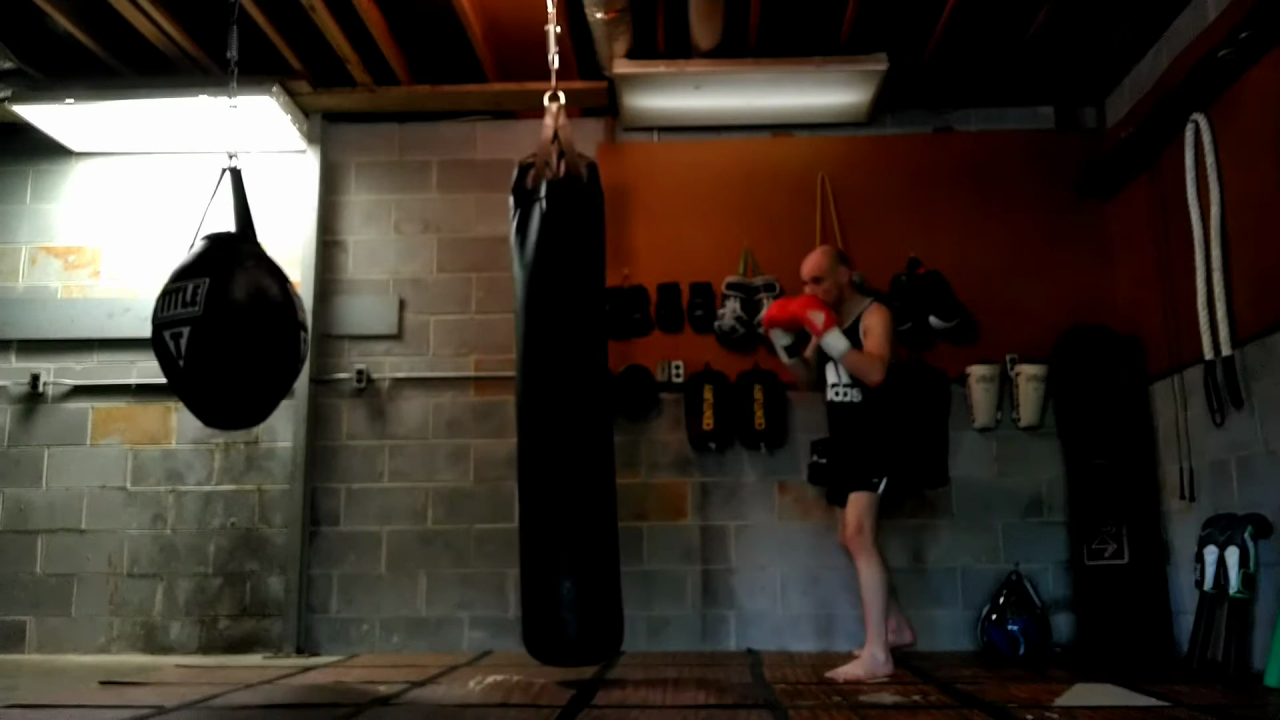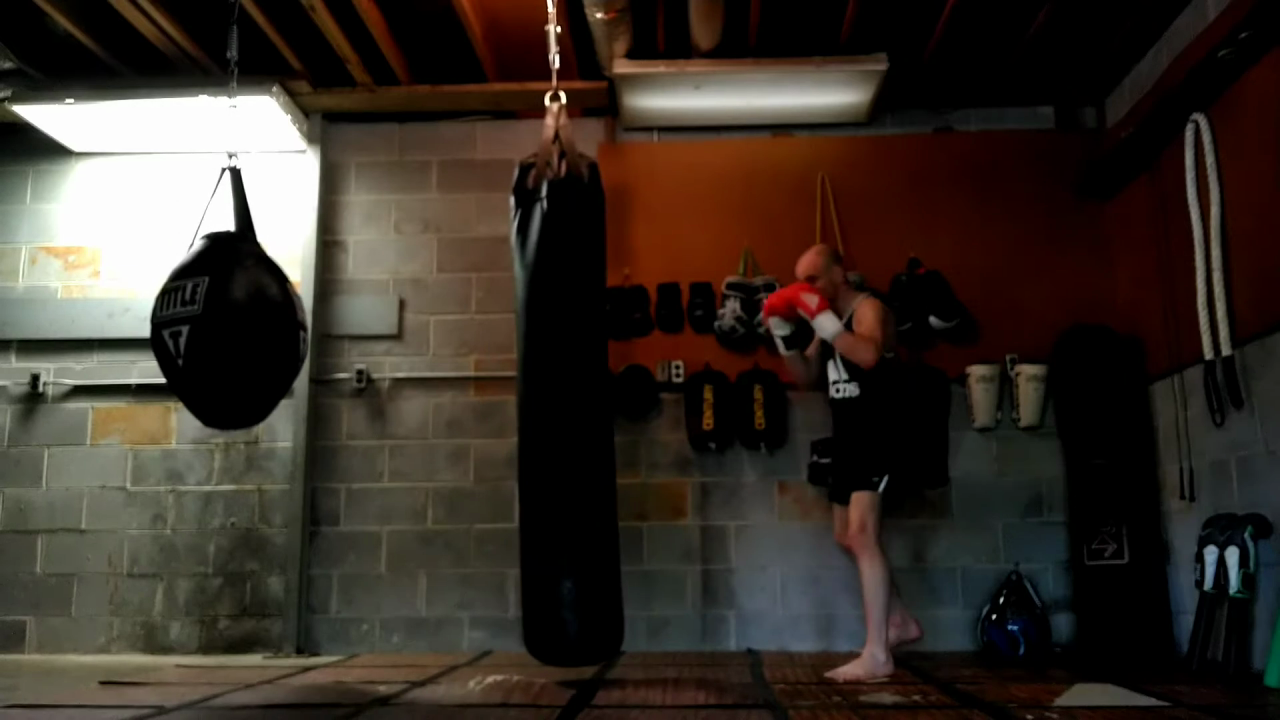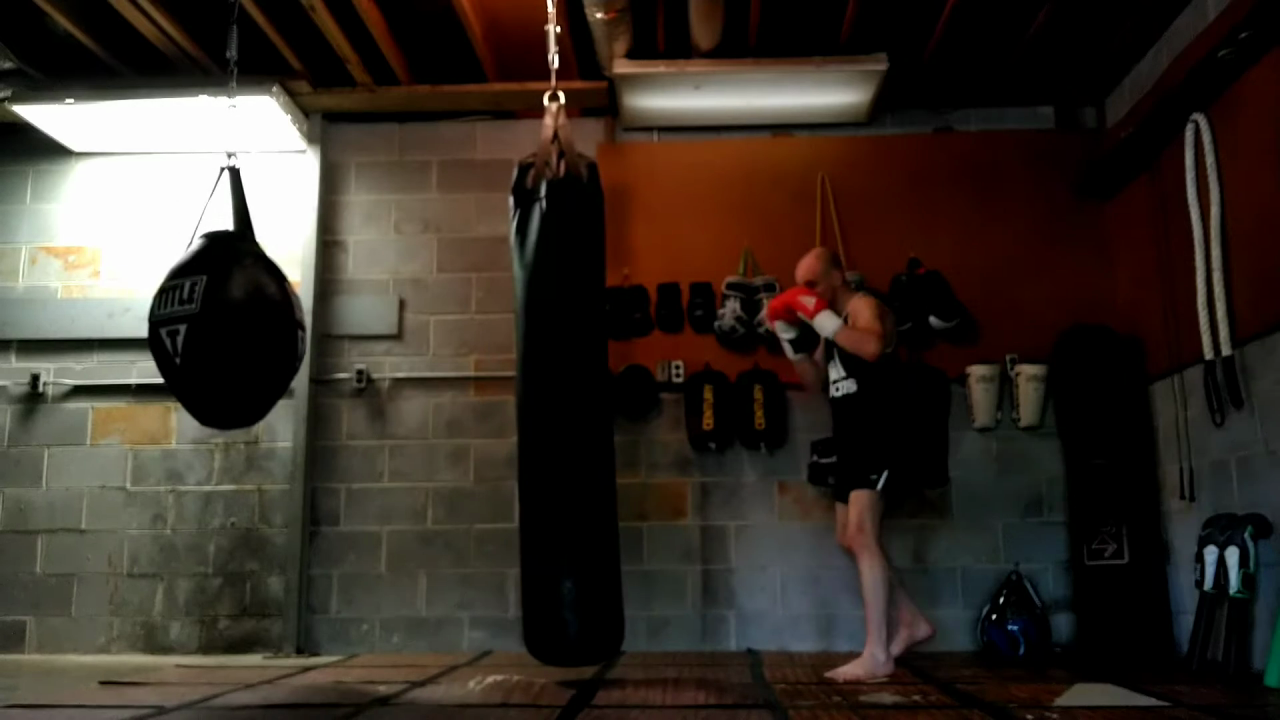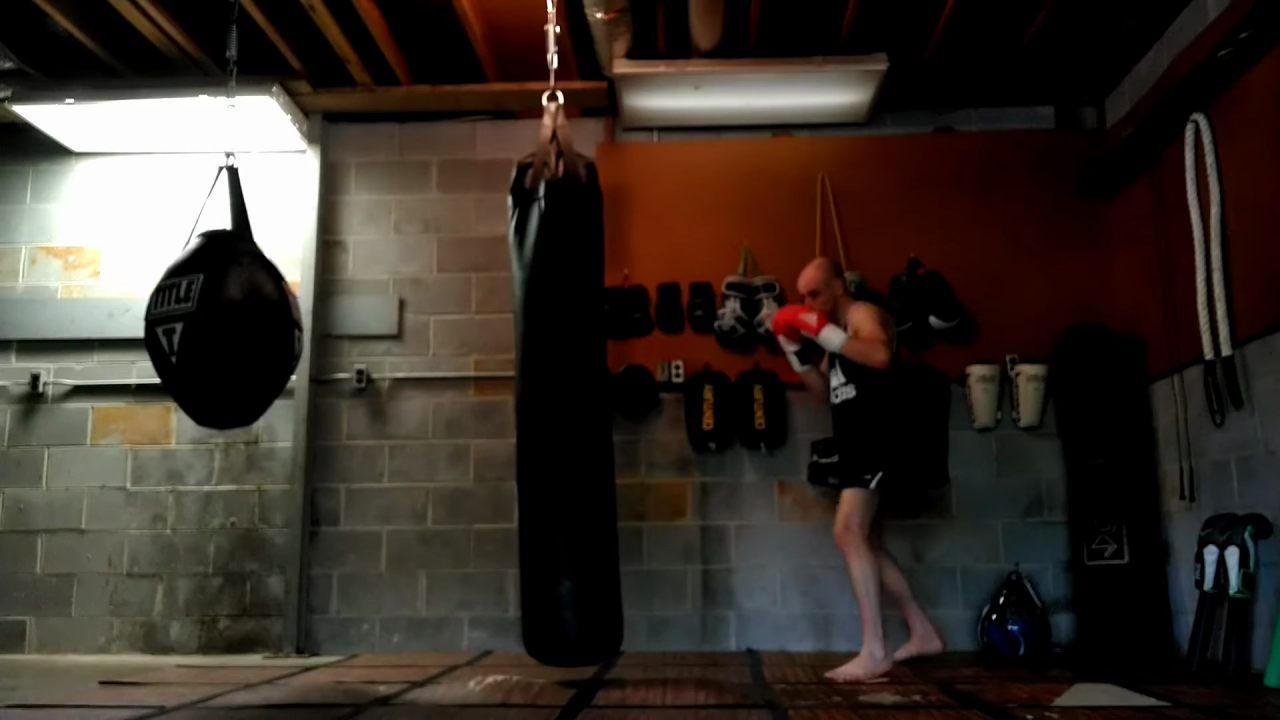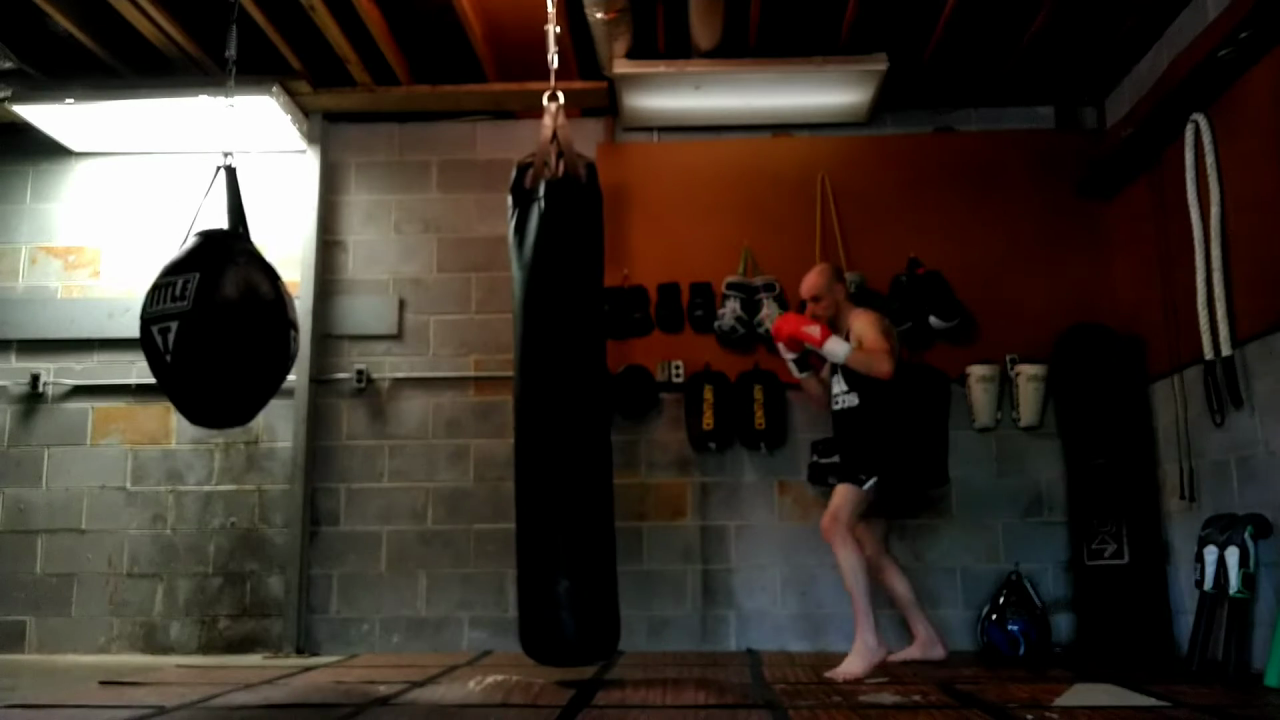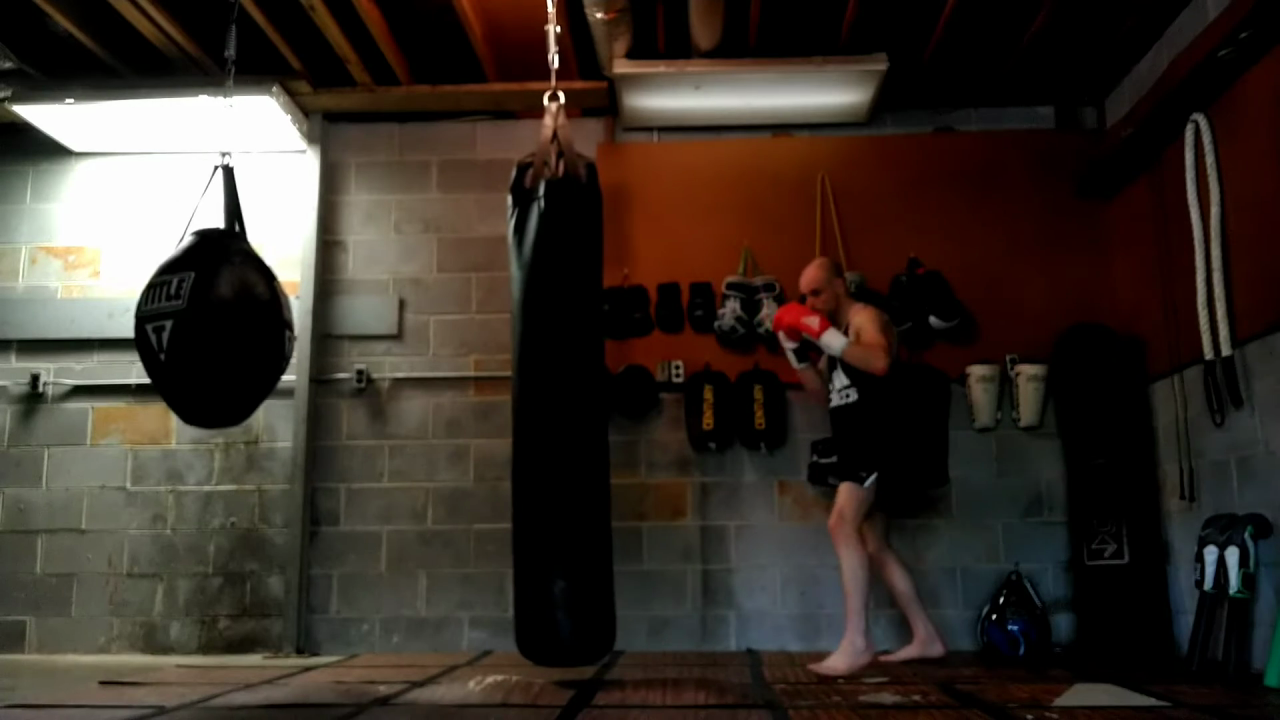
dt=0.1s
person 1, frame 1
left shoulder: (874, 315)
right shoulder: (825, 320)
left elbow: (876, 373)
right elbow: (806, 374)
left wrist: (827, 333)
right wrist: (784, 337)
left hip: (872, 441)
right hip: (844, 444)
left knee: (857, 535)
right knee: (853, 540)
left ankle: (876, 656)
right ankle: (895, 625)
person 1, frame 2
left shoulder: (867, 308)
right shoulder: (829, 319)
left elbow: (869, 356)
right elbow: (804, 375)
left wrist: (818, 317)
right wrist: (782, 328)
left hip: (874, 438)
right hip: (850, 441)
left knee: (860, 535)
right knee: (848, 538)
left ankle: (876, 655)
right ankle: (899, 620)
person 1, frame 3
left shoulder: (865, 306)
right shoulder: (833, 321)
left elbow: (872, 348)
right elbow: (816, 380)
left wrist: (819, 316)
right wrist: (789, 332)
left hip: (875, 437)
right hip: (851, 441)
left knee: (861, 534)
right knee: (850, 539)
left ankle: (877, 655)
right ankle: (911, 621)
person 1, frame 4
left shoulder: (864, 314)
right shoulder: (837, 329)
left elbow: (880, 356)
right elbow: (824, 390)
left wrist: (819, 330)
right wrist: (795, 346)
left hip: (877, 445)
right hip: (857, 449)
left knee: (849, 534)
right knee: (863, 545)
left ankle: (874, 651)
right ankle: (923, 633)
person 1, frame 5
left shoulder: (865, 321)
right shoulder: (840, 335)
left elbow: (884, 367)
right elbow: (824, 396)
left wrist: (824, 343)
right wrist: (795, 354)
left hip: (878, 449)
right hip: (859, 452)
left knee: (834, 525)
right knee: (870, 551)
left ankle: (867, 642)
right ankle: (926, 640)
person 1, frame 6
left shoulder: (866, 317)
right shoulder: (837, 329)
left elbow: (878, 362)
right elbow: (820, 390)
left wrist: (823, 334)
right wrist: (794, 345)
left hip: (875, 445)
right hip: (856, 448)
left knee: (841, 526)
right knee: (873, 546)
left ankle: (855, 644)
right ankle: (925, 637)
